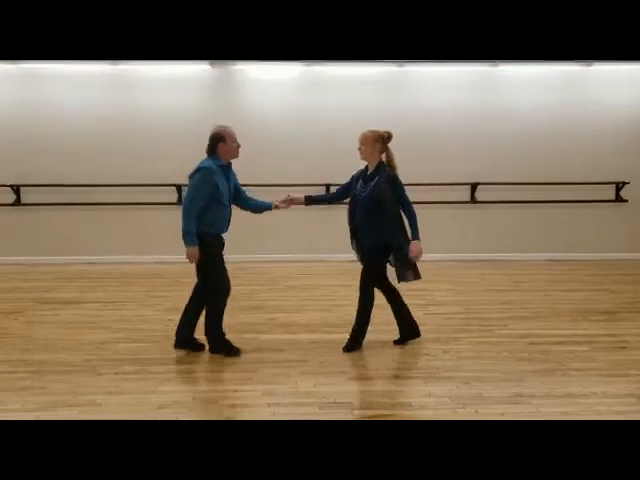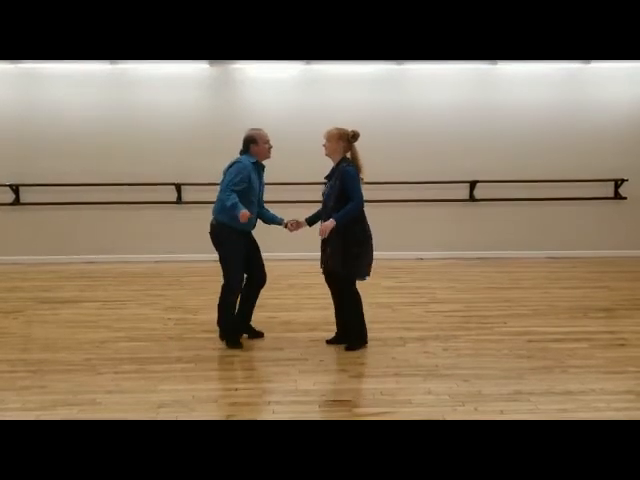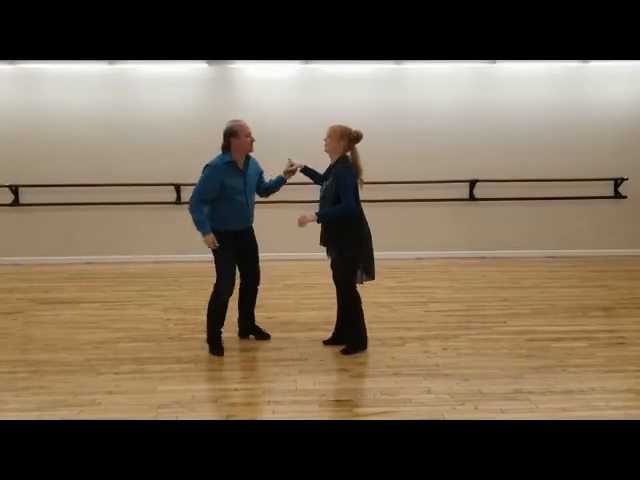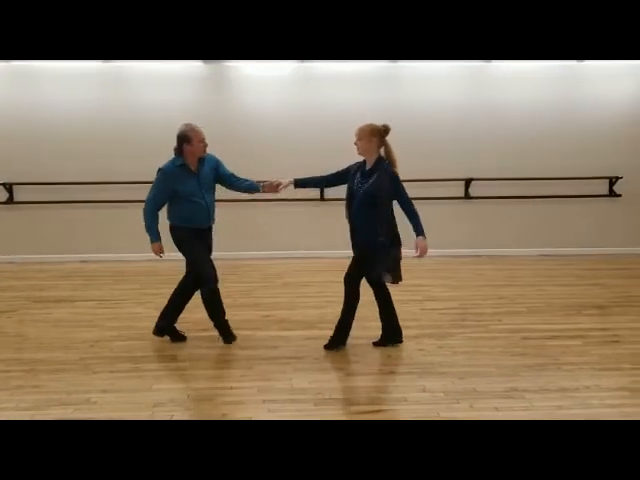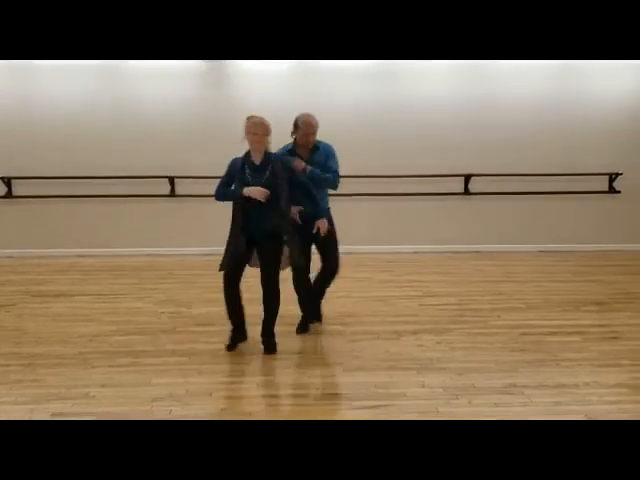
dt=1s
person 1, frame 1
left shoulder: (388, 176)
right shoulder: (360, 176)
left elbow: (408, 208)
right elbow: (336, 196)
left wrist: (415, 239)
right wrist: (304, 200)
left hip: (383, 242)
right hip: (366, 242)
left knee: (367, 285)
right knee: (381, 284)
left ankle: (357, 338)
right ankle: (409, 329)
person 1, frame 2
left shoulder: (348, 170)
right shoulder: (336, 171)
left elbow: (357, 202)
left wrist: (334, 221)
right wrist: (306, 221)
left hip: (352, 237)
right hip: (338, 238)
left knee: (346, 284)
right knee: (333, 280)
left ankle: (359, 336)
right ankle: (345, 332)
person 1, frame 3
left shoulder: (345, 171)
right shoulder: (336, 168)
left elbow: (348, 206)
left wrist: (316, 216)
right wrist: (303, 169)
left hip: (351, 237)
right hip: (342, 236)
left knee: (347, 284)
right knee: (341, 282)
left ankle: (358, 340)
right ankle: (342, 334)
person 1, frame 4
left shoulder: (387, 174)
right shoulder: (355, 169)
left elbow: (406, 204)
right elbow: (326, 181)
left wrist: (420, 234)
right wrist: (294, 182)
left hip: (376, 240)
right hip: (361, 238)
left knee: (351, 281)
right knee: (376, 282)
left ankle: (340, 336)
right ankle: (392, 333)
person 1, frame 5
left shoulder: (279, 164)
right shoulder: (237, 164)
left elbow: (304, 187)
right elbow: (219, 193)
left wrist: (320, 213)
right wrist: (245, 191)
left hip: (271, 233)
right hip: (243, 233)
left knee: (270, 284)
right knee: (230, 280)
left ankle: (269, 336)
right ankle: (238, 330)
person 2, frame 1
left shoulder: (228, 172)
right shoulder: (206, 171)
left elbow: (242, 200)
right elbow: (190, 209)
left wrist: (272, 206)
right wrist: (191, 243)
left hip: (212, 238)
right hip: (201, 240)
left knee: (207, 285)
right knee: (219, 286)
left ankle: (185, 337)
right ankle: (216, 340)
person 2, frame 2
left shoulder: (258, 171)
right shoulder: (241, 167)
left elbow: (259, 210)
right elbow: (226, 195)
left wrist: (282, 222)
right wrist: (238, 210)
left hip: (243, 233)
right hip: (226, 231)
left knee: (258, 277)
right knee: (234, 281)
left ankle: (241, 323)
right ankle: (227, 331)
person 2, frame 3
left shoulder: (252, 164)
right shoulder: (216, 168)
left elbow: (263, 190)
right elbow: (196, 202)
left wrist: (283, 178)
right wrist: (206, 231)
left hip: (245, 232)
right hip: (222, 235)
left knee: (251, 279)
right knee: (225, 284)
left ankle: (247, 325)
right ankle: (213, 335)
person 2, frame 4
left shoulder: (212, 162)
right shoulder: (169, 172)
left elbow: (233, 181)
right elbow: (151, 206)
left wrist: (259, 187)
right wrist: (155, 238)
left hip: (205, 231)
right hip: (184, 232)
left knee: (193, 278)
right knee: (208, 276)
left ankle: (165, 324)
right ankle: (222, 324)
person 2, frame 5
left shoulder: (326, 150)
right shoulder: (282, 156)
left elbow: (334, 181)
left wrist: (307, 170)
right wrist: (289, 206)
left hip: (322, 216)
right hip: (296, 220)
left knee: (332, 264)
left ankle: (314, 302)
right ankle: (308, 313)
